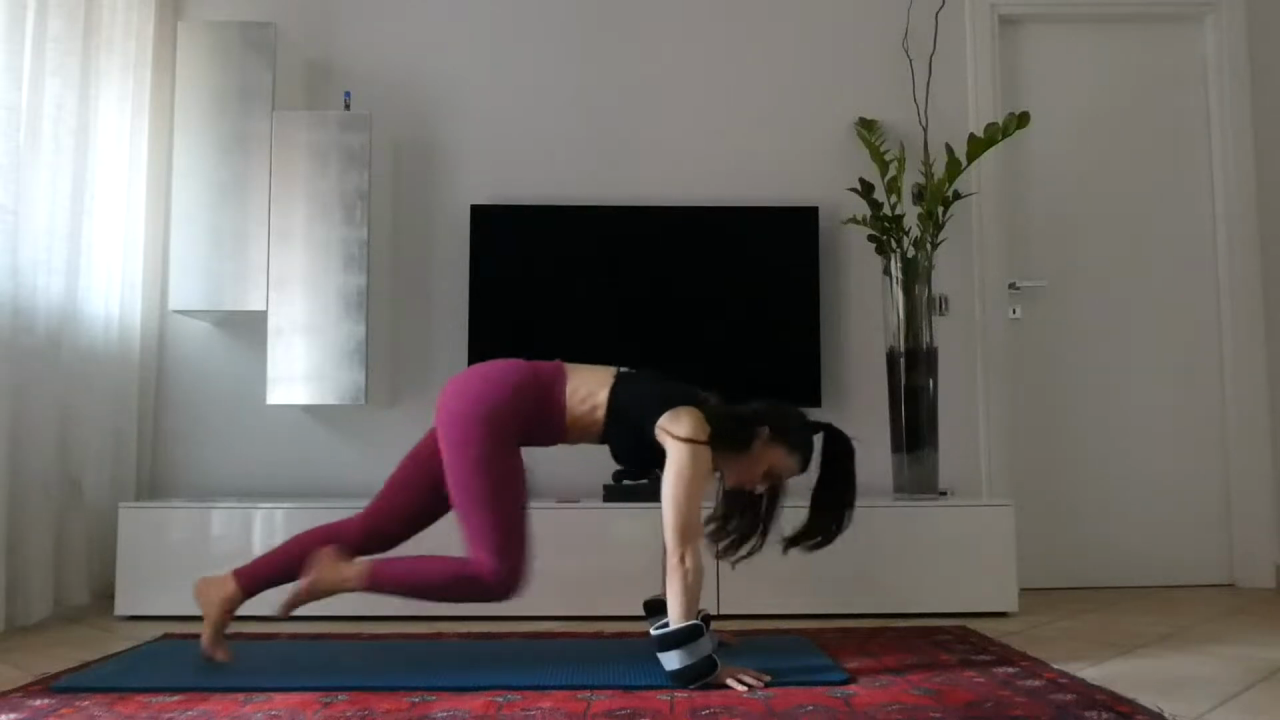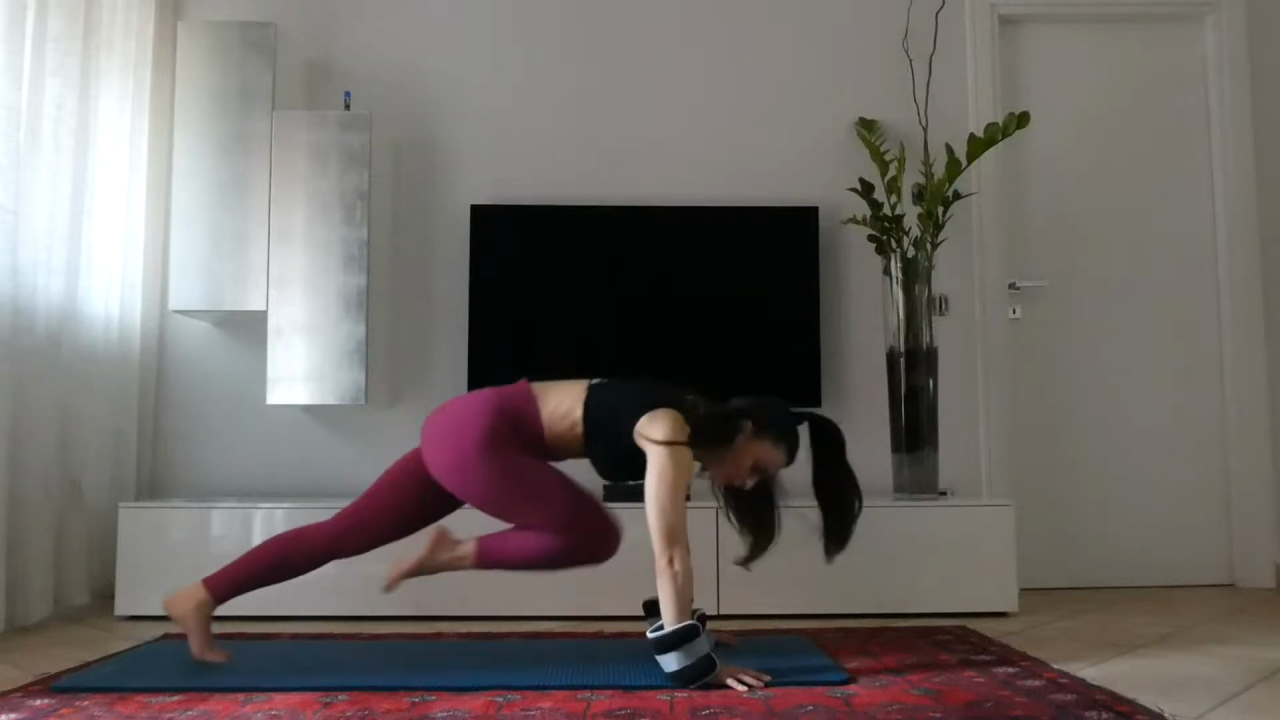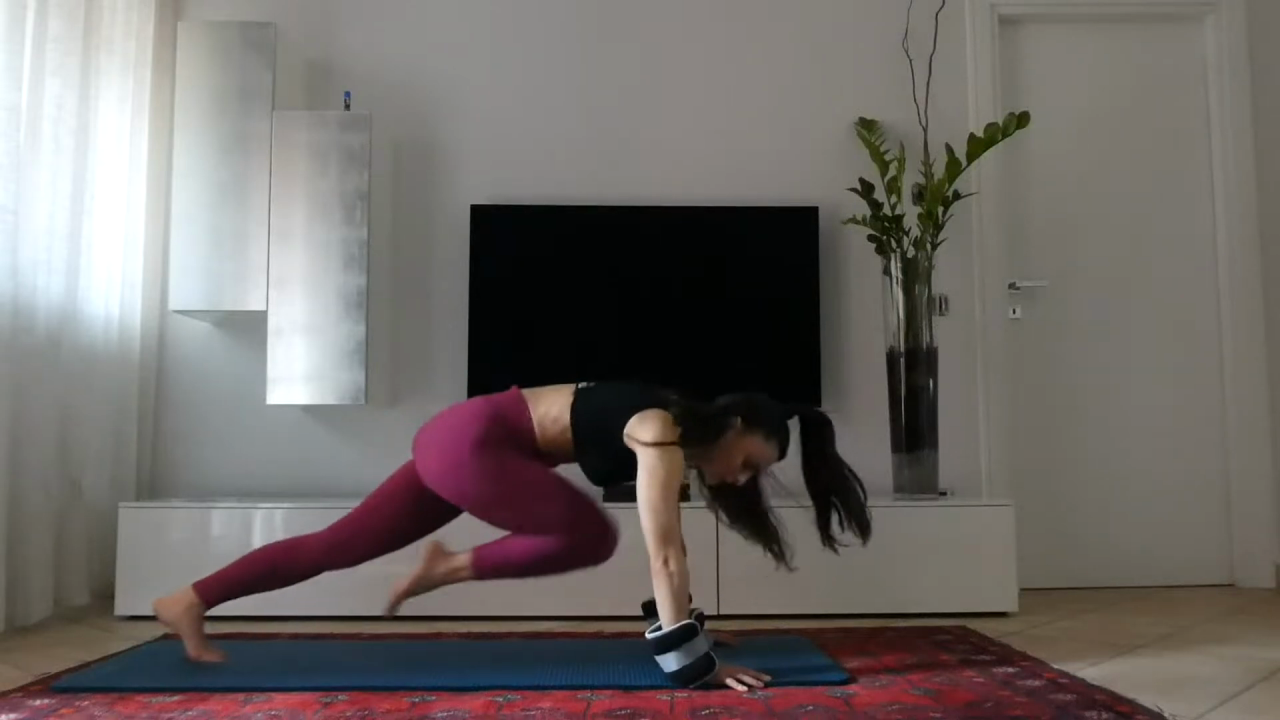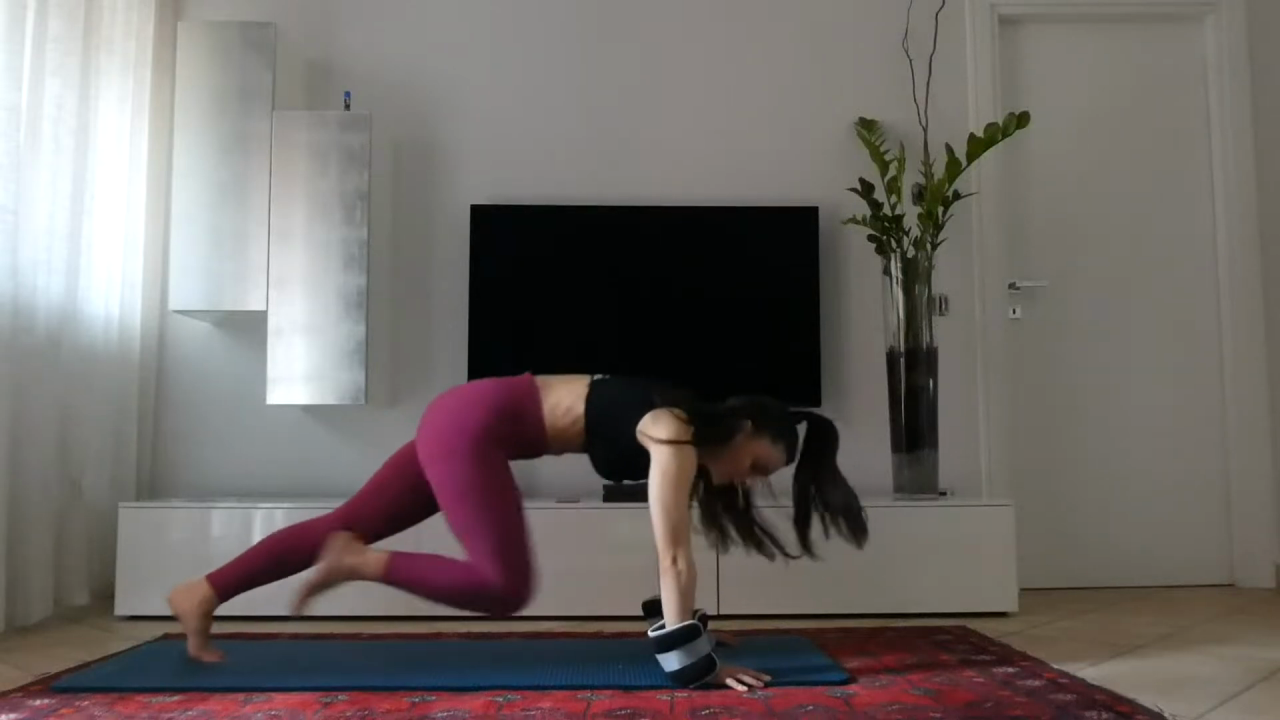
dt=0.1s
person 1, frame 1
left shoulder: (702, 431)
right shoulder: (694, 432)
left elbow: (682, 550)
right elbow: (681, 551)
left wrist: (691, 636)
right wrist: (694, 658)
left hip: (495, 406)
right hip: (490, 402)
left knee: (376, 527)
right knee: (496, 574)
left ankle: (225, 590)
right ankle: (346, 575)
person 1, frame 2
left shoulder: (687, 432)
right shoulder: (674, 433)
left elbow: (668, 555)
right elbow: (670, 554)
left wrist: (686, 638)
right wrist: (691, 659)
left hip: (476, 431)
right hip: (475, 434)
left knee: (347, 531)
right knee: (592, 537)
left ankle: (200, 598)
right ankle: (460, 553)
person 1, frame 3
left shoulder: (682, 435)
right shoulder: (663, 433)
left elbow: (666, 556)
right elbow: (664, 555)
left wrist: (686, 637)
right wrist: (690, 660)
left hip: (469, 440)
right hip: (467, 440)
left knee: (341, 542)
right knee: (592, 538)
left ankle: (189, 602)
right ankle: (453, 563)
person 1, frame 4
left shoulder: (689, 435)
right shoulder: (676, 433)
left elbow: (671, 555)
right elbow: (673, 554)
left wrist: (688, 637)
right wrist: (692, 660)
left hip: (473, 426)
right hip: (472, 422)
left knee: (345, 525)
right knee: (503, 585)
left ankle: (201, 595)
right ankle: (358, 565)
